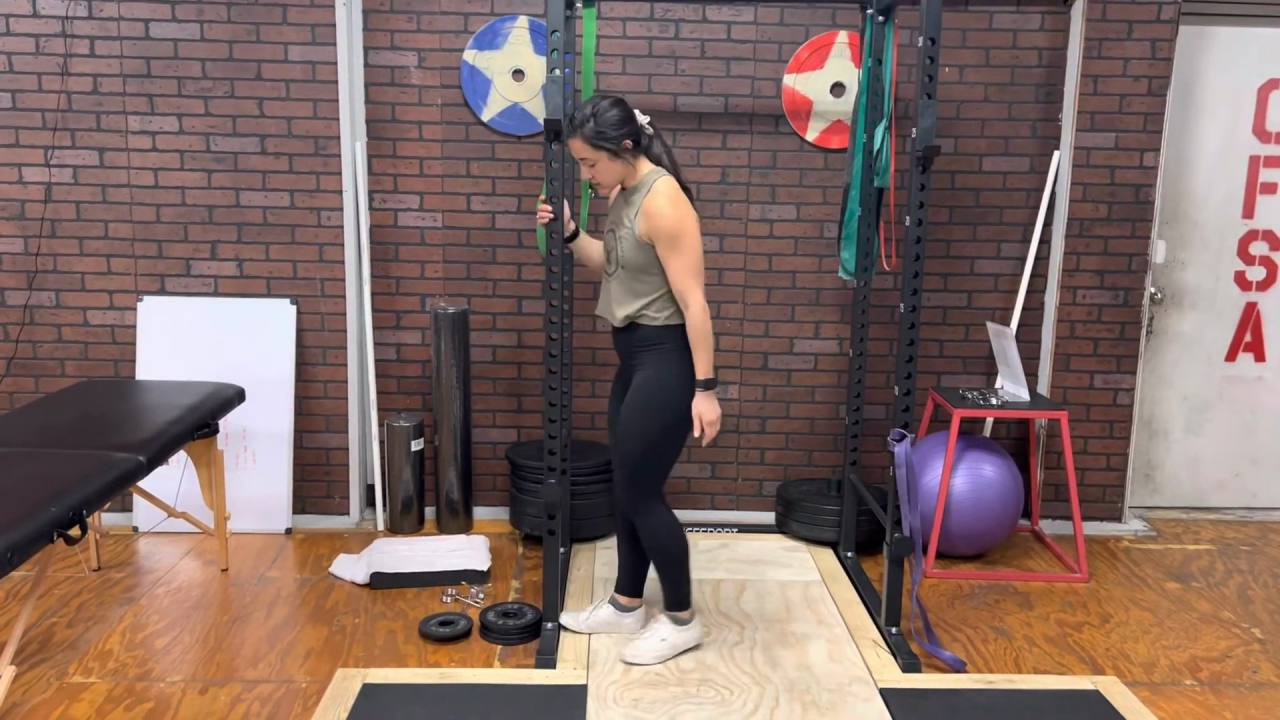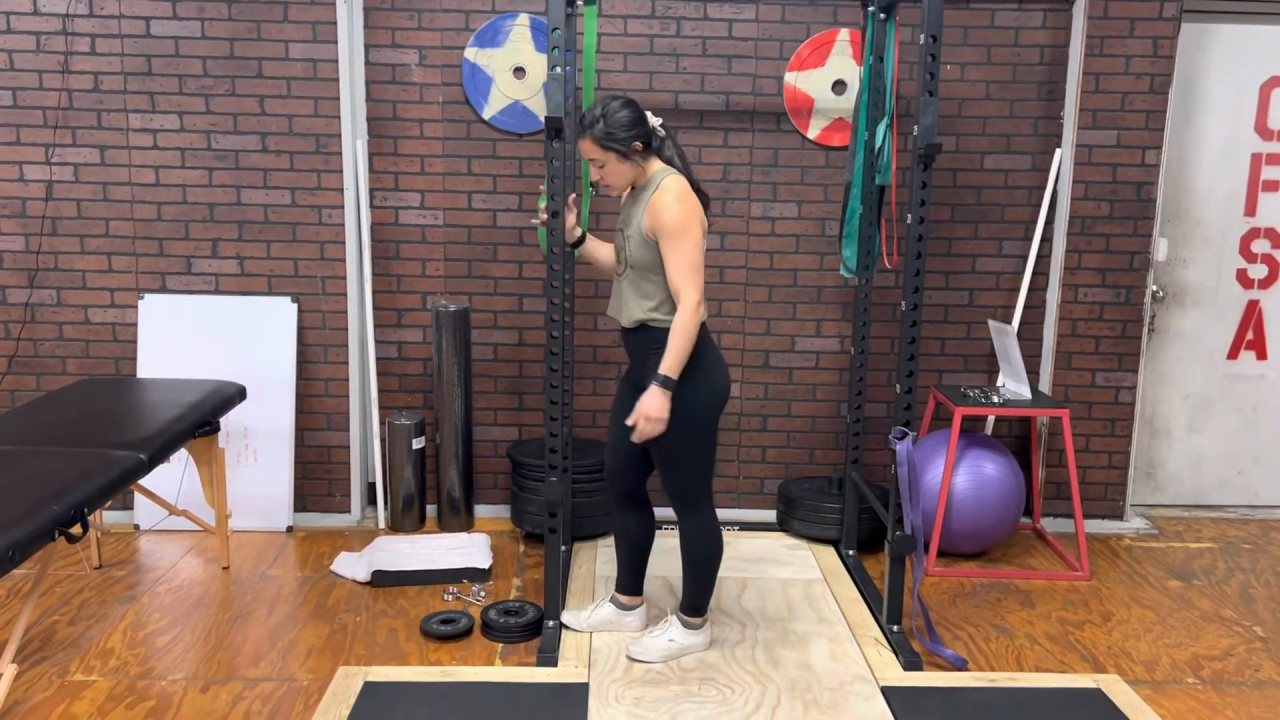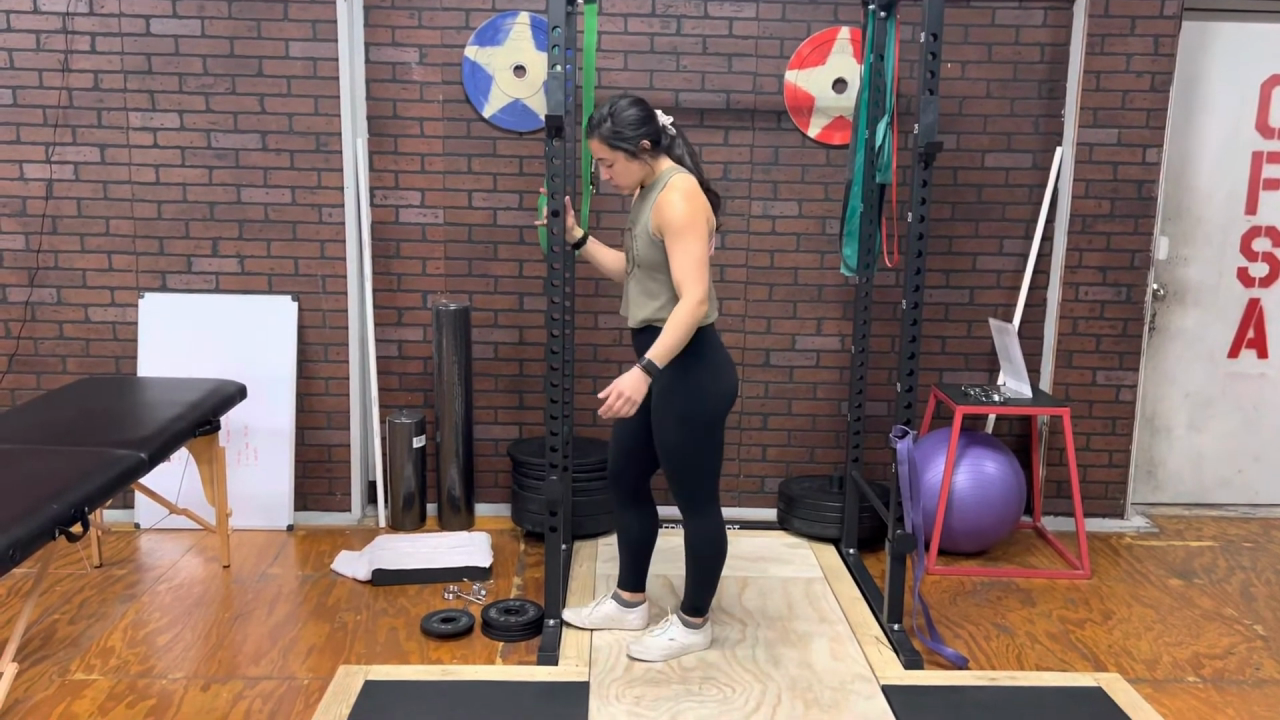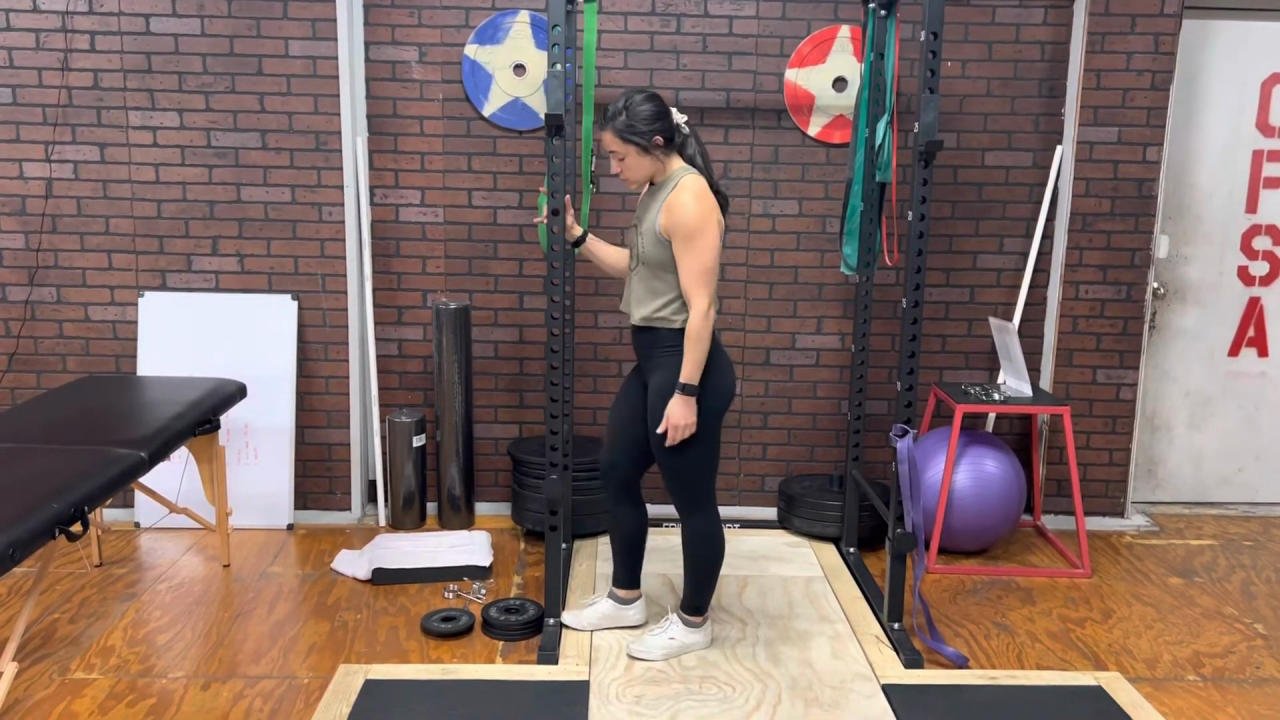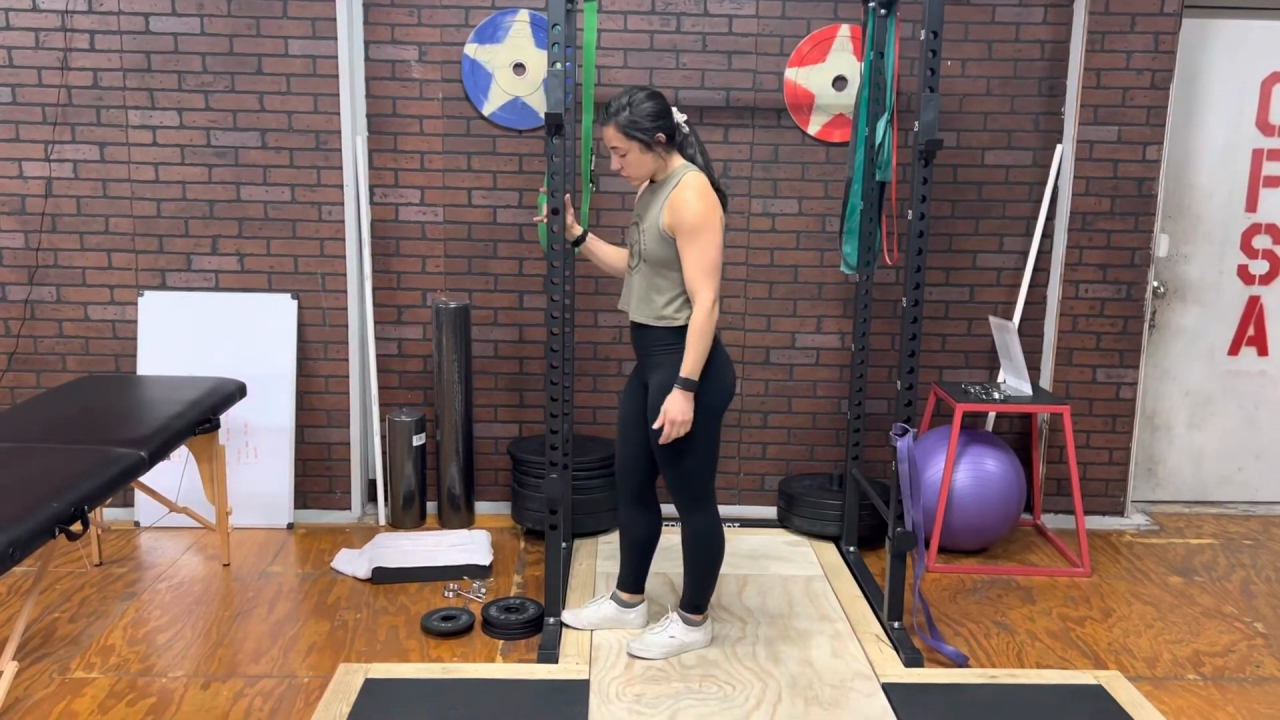
dt=0.3s
person 1, frame 1
left shoulder: (663, 201)
right shoulder: (624, 193)
left elbow: (694, 302)
left wrist: (704, 388)
right wrist: (569, 232)
left hip: (666, 360)
right hip: (634, 357)
left knee: (640, 494)
right knee: (630, 490)
left ankle: (680, 619)
right ankle: (626, 603)
person 1, frame 2
left shoulder: (671, 198)
right shoulder: (638, 192)
left elbow: (690, 303)
left wrist: (662, 387)
right wrist: (576, 235)
left hip: (682, 369)
right hip: (646, 359)
left knee: (689, 501)
right knee: (622, 484)
left ankle: (692, 623)
right ankle: (627, 603)
person 1, frame 3
left shoulder: (680, 196)
right shoulder: (649, 191)
left elbow: (693, 300)
left wrist: (643, 371)
right wrist: (577, 238)
left hip: (691, 370)
right hip: (660, 365)
left knee: (696, 501)
right knee: (623, 479)
left ankle: (693, 622)
right ankle: (629, 600)
person 1, frame 4
left shoulder: (689, 198)
right shoulder: (655, 190)
left elbow: (701, 306)
left wrist: (686, 393)
right wrist: (578, 235)
left hip: (686, 366)
right hip: (651, 362)
left knee: (692, 500)
right knee: (616, 476)
left ankle: (693, 621)
right ankle: (625, 598)
person 1, frame 5
left shoulder: (691, 195)
right shoulder: (652, 189)
left elbow: (705, 301)
left wrist: (685, 388)
right wrist: (577, 234)
left hip: (687, 364)
right hip: (650, 362)
left knee: (692, 498)
right knee: (632, 487)
left ankle: (693, 620)
right ankle: (628, 602)
